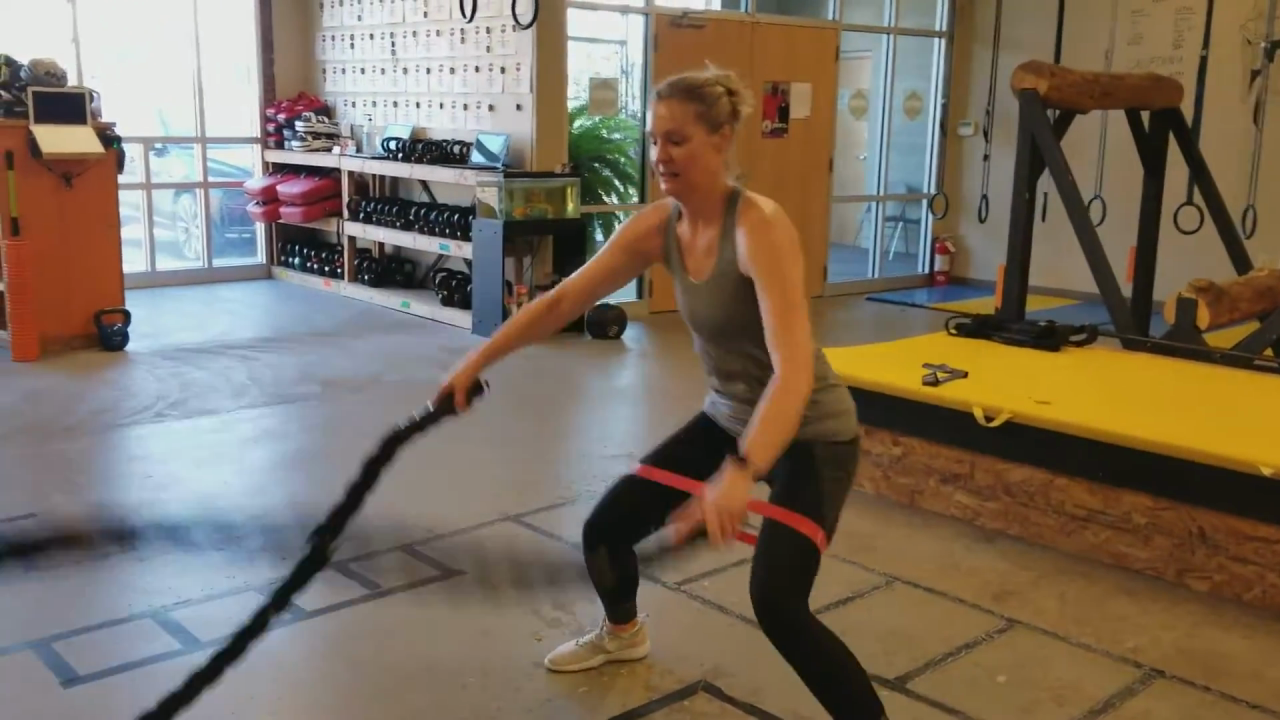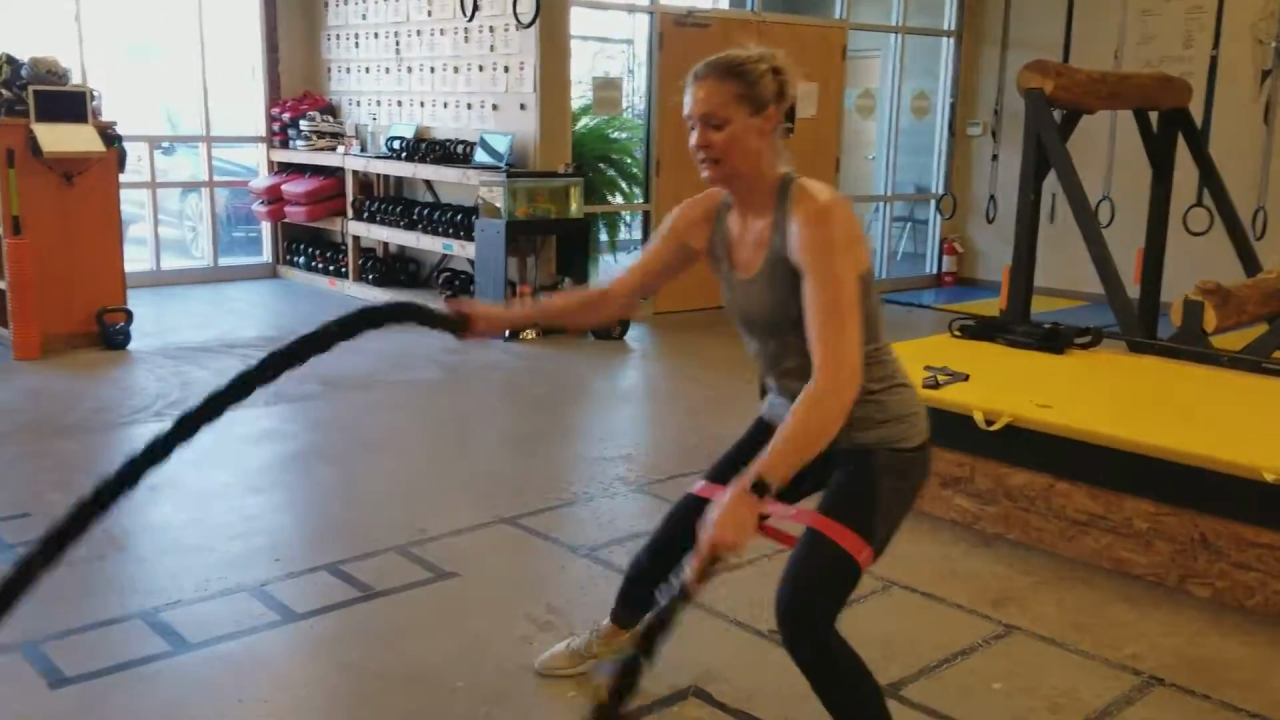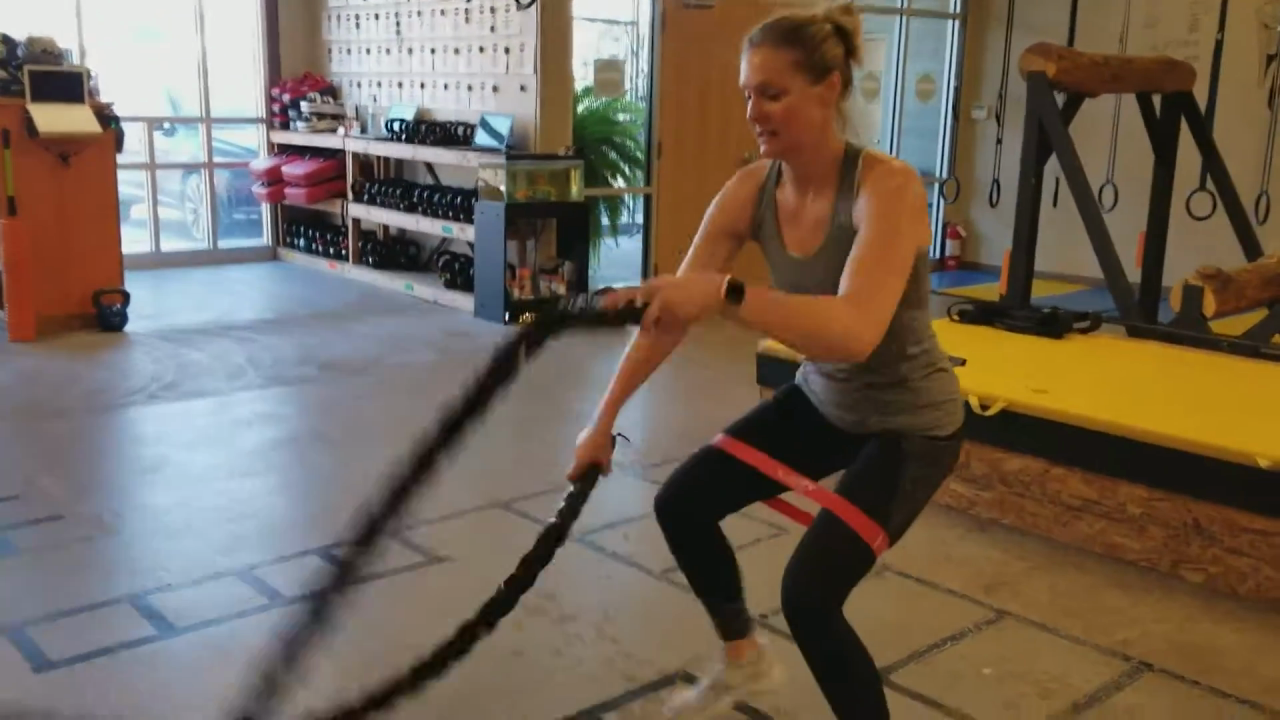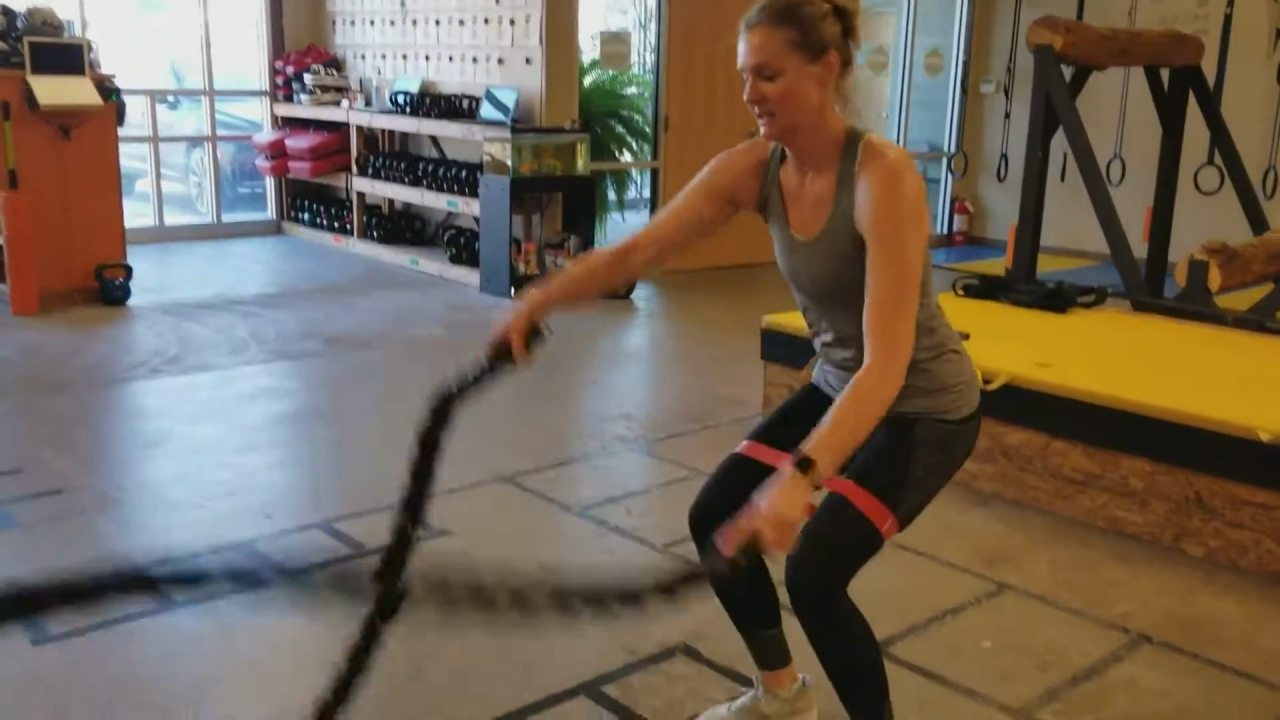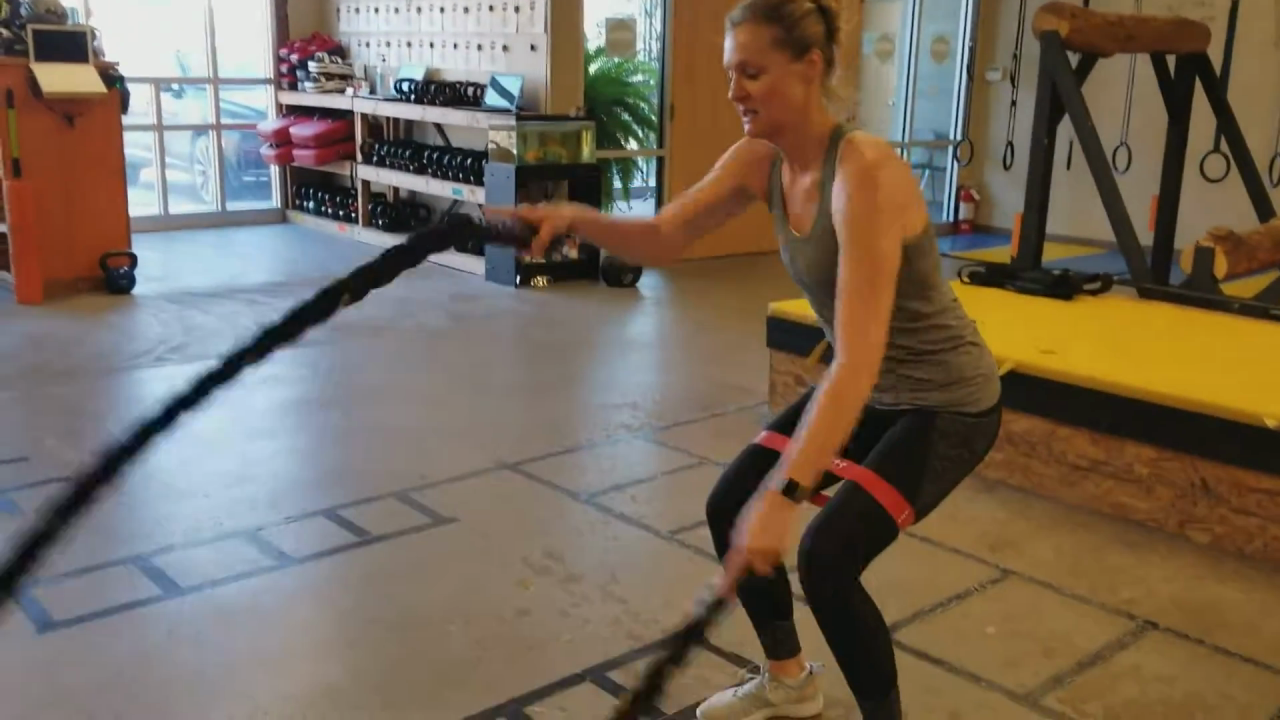
dt=0.2s
person 1, frame 1
left shoulder: (759, 227)
right shoulder: (660, 225)
left elbow: (793, 369)
right elbow: (563, 301)
left wrist: (739, 474)
right wrist: (475, 361)
left hip: (812, 435)
right hip: (729, 419)
left knee: (776, 605)
right knee: (607, 527)
right ankle: (623, 633)
person 1, frame 2
left shoulder: (818, 217)
right shoulder: (702, 218)
left elbow: (838, 378)
right elbow: (613, 298)
left wrist: (750, 494)
right wrist: (509, 314)
left hip: (881, 438)
right hip: (789, 420)
left knee: (802, 612)
right knee: (672, 543)
right ankle: (615, 636)
person 1, frame 3
left shoulder: (889, 187)
right shoulder: (750, 192)
left elbow: (854, 332)
right elbow: (668, 311)
left wrist: (726, 296)
right wrist: (604, 418)
left hip: (910, 424)
right hip: (821, 398)
left knee: (809, 591)
right knee: (682, 504)
right ankle: (740, 657)
person 1, frame 4
left shoulder: (885, 177)
right shoulder: (755, 165)
left elbow: (886, 363)
right elbow: (641, 250)
left wrist: (798, 485)
right wrist: (540, 299)
left hip: (926, 407)
right hip: (837, 384)
left knee: (814, 574)
right knee: (714, 517)
person 1, frame 5
left shoulder: (866, 173)
right shoulder: (757, 159)
left elbow: (859, 360)
right elbow: (660, 241)
left wrist: (779, 497)
right wrist: (581, 219)
left hip: (945, 399)
right hip: (859, 384)
left knee: (825, 558)
right knee: (727, 509)
